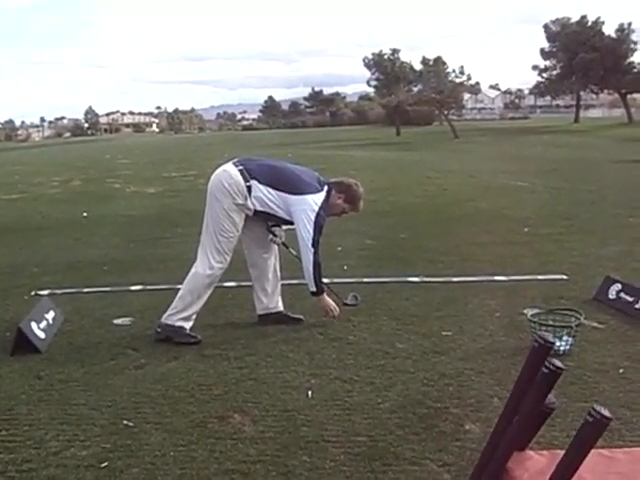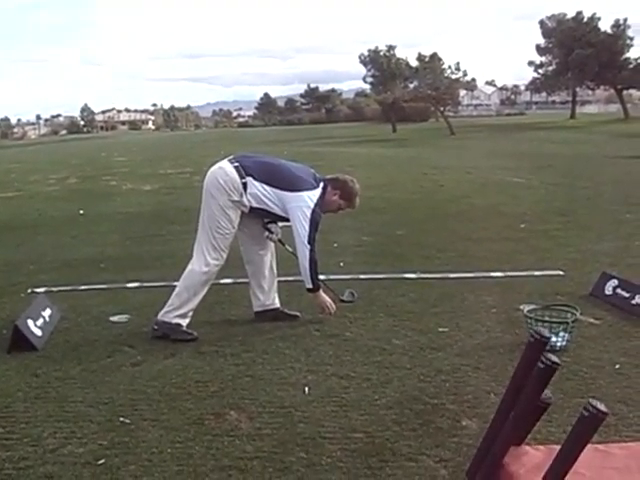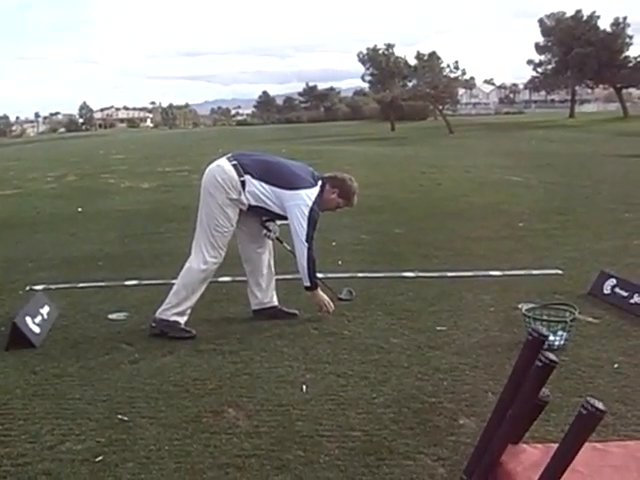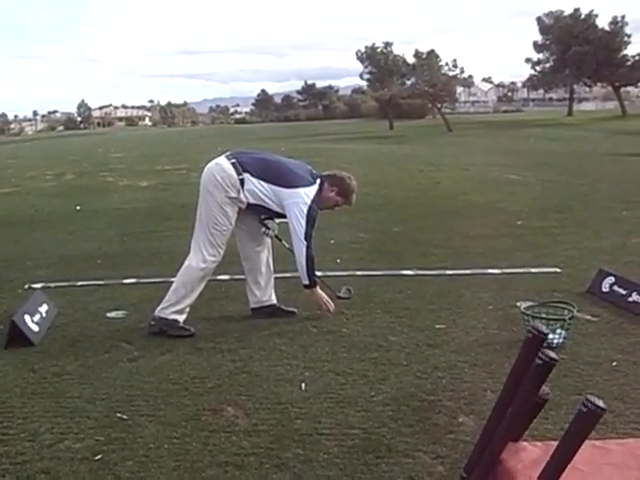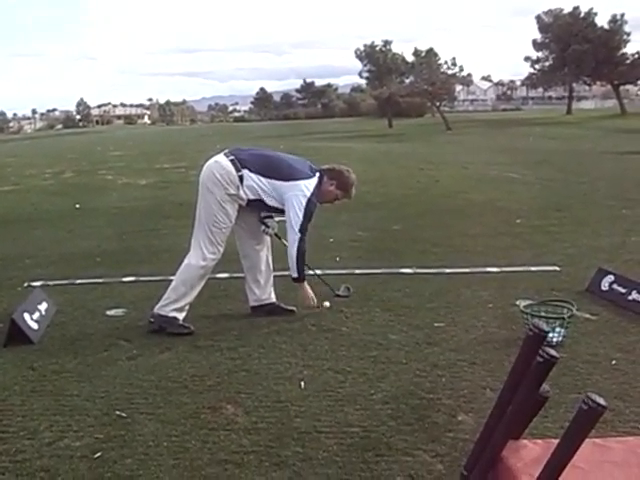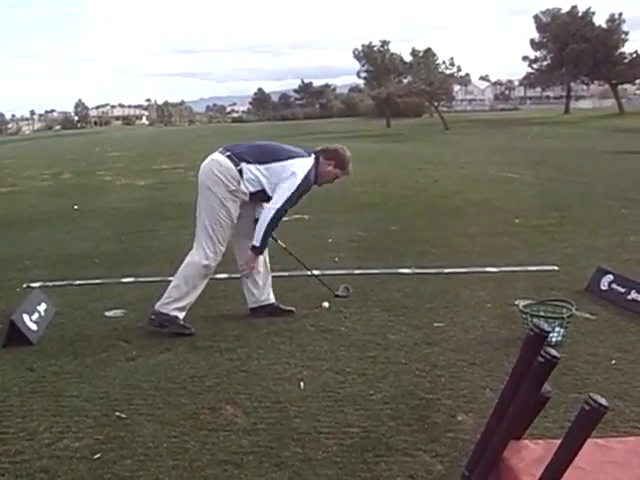
dt=0.2s
person 1, frame 1
left shoulder: (318, 185)
right shoulder: (313, 204)
right elbow: (310, 251)
left wrist: (274, 225)
right wrist: (320, 295)
left hip: (235, 179)
right hip: (232, 186)
left knee: (264, 248)
right knee: (214, 261)
left ankle: (270, 309)
right ankle: (172, 323)
person 1, frame 2
left shoulder: (313, 181)
right shoulder: (308, 201)
right elbow: (306, 248)
left wrist: (270, 221)
right wrist: (316, 291)
left hip: (231, 175)
right hip: (227, 183)
left knee: (261, 244)
right knee: (210, 258)
left ankle: (266, 306)
right ankle: (169, 321)
person 1, frame 3
left shoulder: (311, 179)
right shoulder: (306, 200)
right elbow: (304, 247)
left wrist: (267, 219)
right wrist: (314, 290)
left hip: (229, 174)
right hip: (226, 181)
left knee: (258, 242)
right knee: (208, 256)
left ankle: (264, 304)
right ankle: (166, 318)
person 1, frame 4
left shoulder: (310, 177)
right shoulder: (305, 198)
right elbow: (302, 245)
left wrist: (266, 217)
right wrist: (313, 289)
left hip: (228, 173)
right hip: (225, 180)
left knee: (257, 241)
right knee: (207, 255)
left ankle: (263, 302)
right ankle: (166, 317)
person 1, frame 5
left shoulder: (307, 173)
right shoulder: (305, 190)
right elbow: (295, 237)
left wrist: (265, 215)
right wrist: (301, 283)
left hip: (226, 170)
right hip: (224, 177)
left knee: (256, 239)
right knee: (207, 252)
left ankle: (262, 301)
right ankle: (165, 314)
person 1, frame 6
left shoulder: (299, 159)
right shoulder: (304, 171)
right elbow: (276, 209)
left wrist: (261, 219)
right wrist: (256, 251)
left hip: (222, 169)
right hip: (223, 174)
left knee: (249, 239)
right knee: (209, 251)
left ankle: (261, 302)
right ankle: (167, 311)
